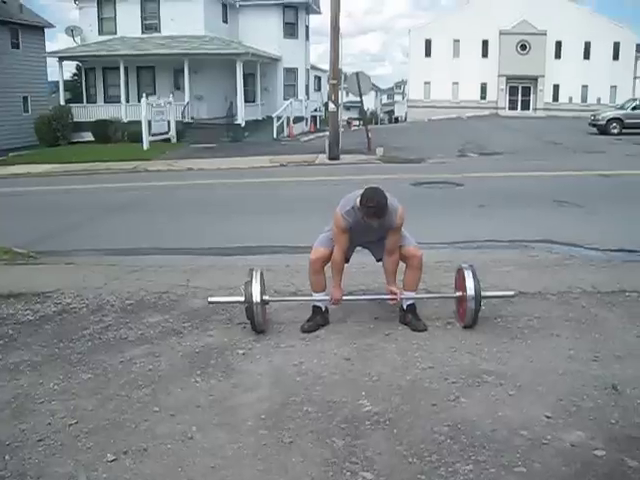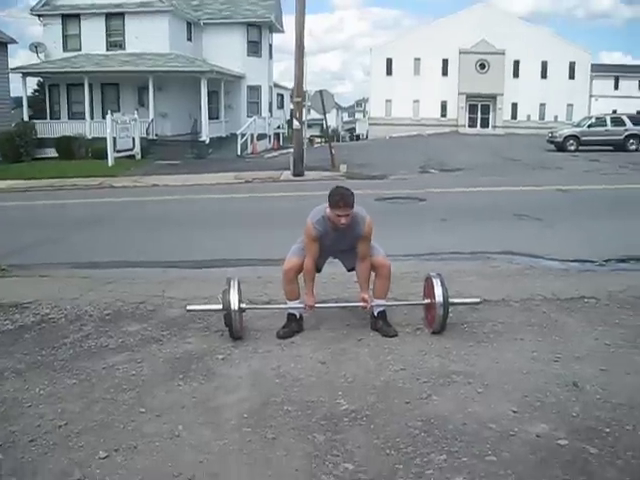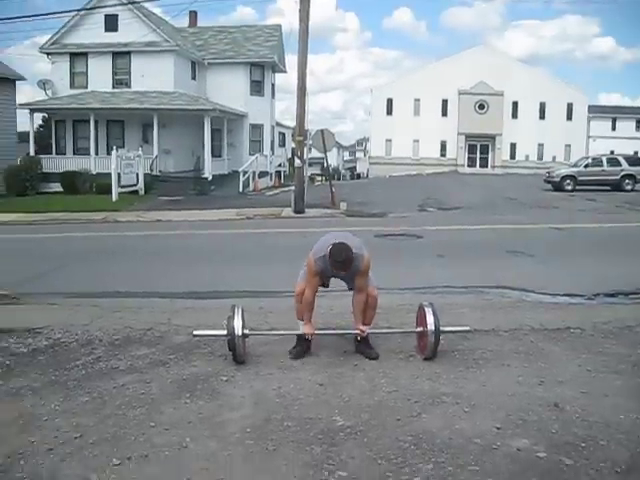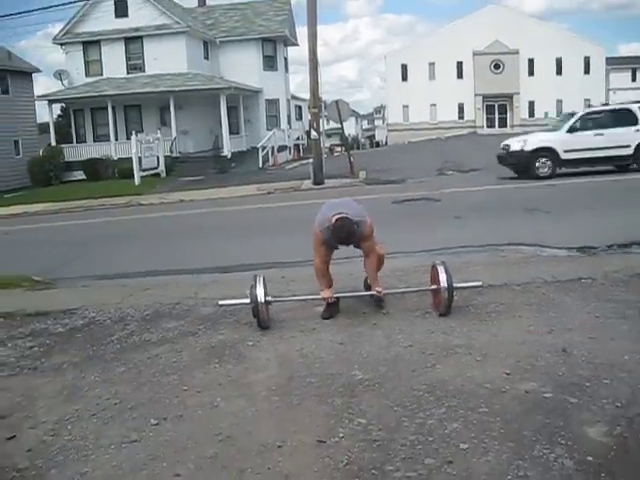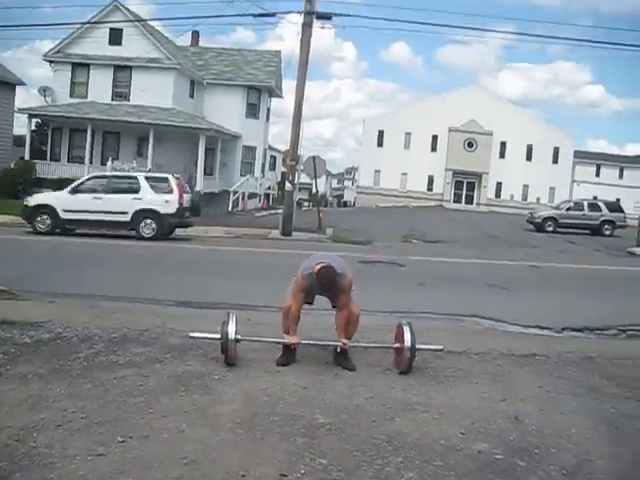
dt=0.7s
person 1, frame 1
left shoulder: (396, 213)
right shoulder: (343, 213)
left elbow: (391, 253)
right elbow: (339, 252)
left wrist: (391, 284)
right wrist: (336, 287)
right hip: (344, 233)
left knee: (415, 256)
right knee: (316, 259)
left ankle: (408, 309)
right ankle: (319, 311)
person 1, frame 2
left shoulder: (364, 223)
right shoulder: (314, 223)
left elbow: (363, 260)
right elbow: (310, 261)
left wrist: (364, 291)
right wrist: (309, 294)
left hip: (351, 246)
right hip: (316, 244)
left knee: (383, 266)
right knee: (289, 269)
left ankle: (379, 316)
right ankle: (294, 317)
person 1, frame 3
left shoulder: (363, 259)
right shoulder: (316, 259)
left elbow: (360, 293)
right elbow: (310, 293)
left wrist: (359, 323)
right wrist: (307, 323)
left hip: (353, 266)
right hip: (322, 266)
left knee: (372, 295)
right knee: (300, 292)
left ankle: (362, 340)
right ankle: (303, 339)
person 1, frame 4
left shoulder: (365, 225)
right shoulder: (320, 229)
left elbow: (369, 255)
right elbow: (319, 261)
left wrist: (375, 284)
right wrist: (324, 289)
left hip: (356, 227)
right hip: (327, 228)
left knee: (378, 254)
right knee: (323, 261)
left ankle: (370, 283)
right ankle: (331, 301)
person 1, frame 5
left shoulder: (346, 279)
right shoulder: (303, 276)
left elbow: (343, 309)
right elbow: (295, 307)
left wrist: (342, 338)
right wrist: (293, 334)
left hip: (336, 285)
right hip: (310, 281)
left knee: (354, 313)
right knee: (287, 308)
left ankle: (341, 352)
right ankle: (289, 348)
